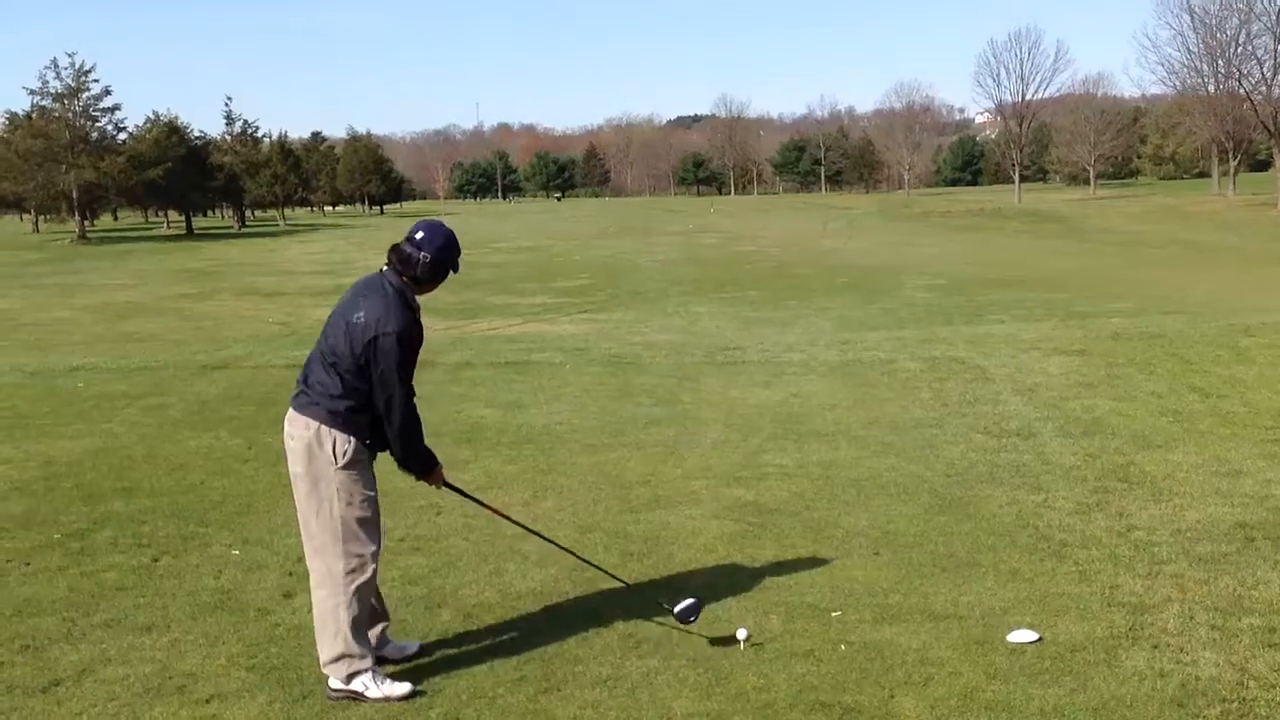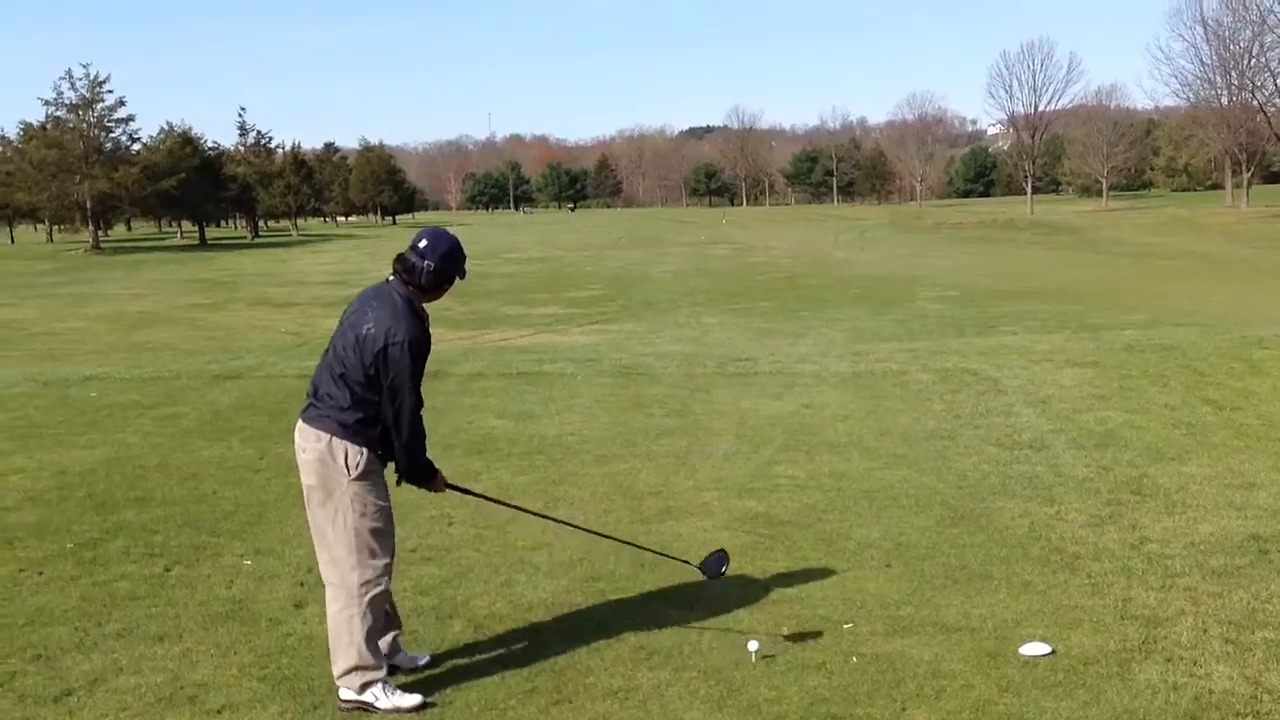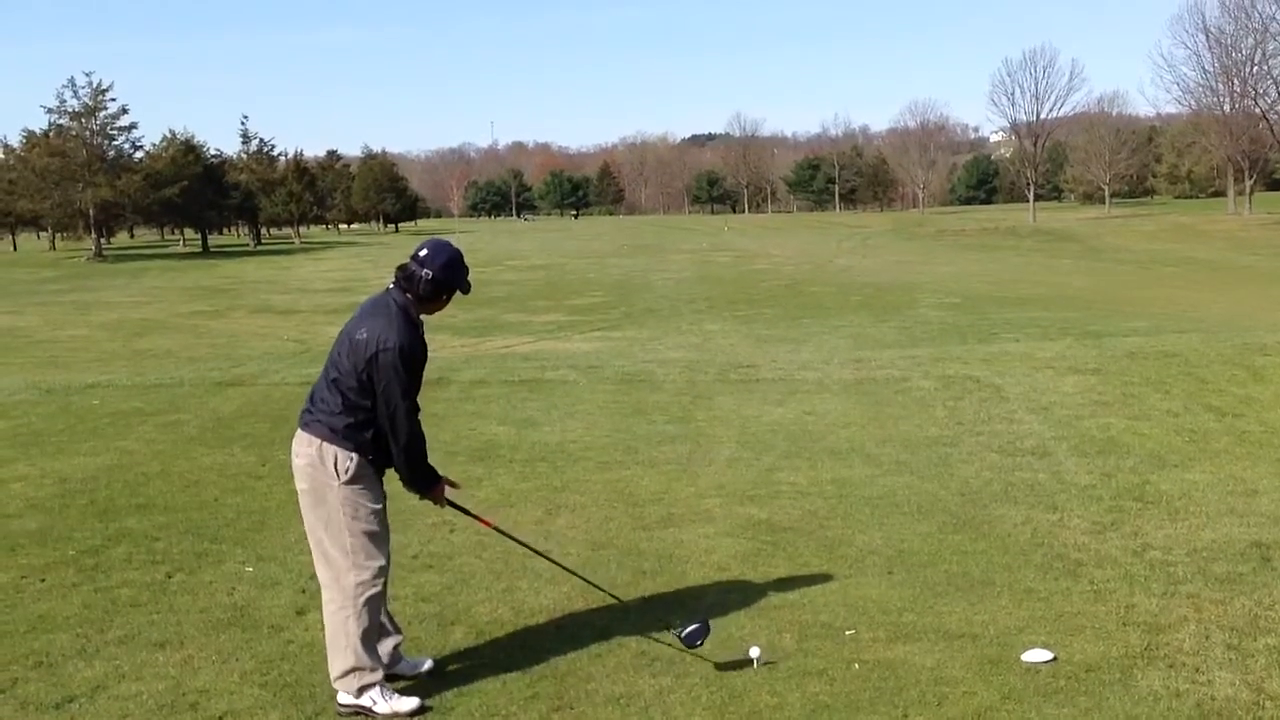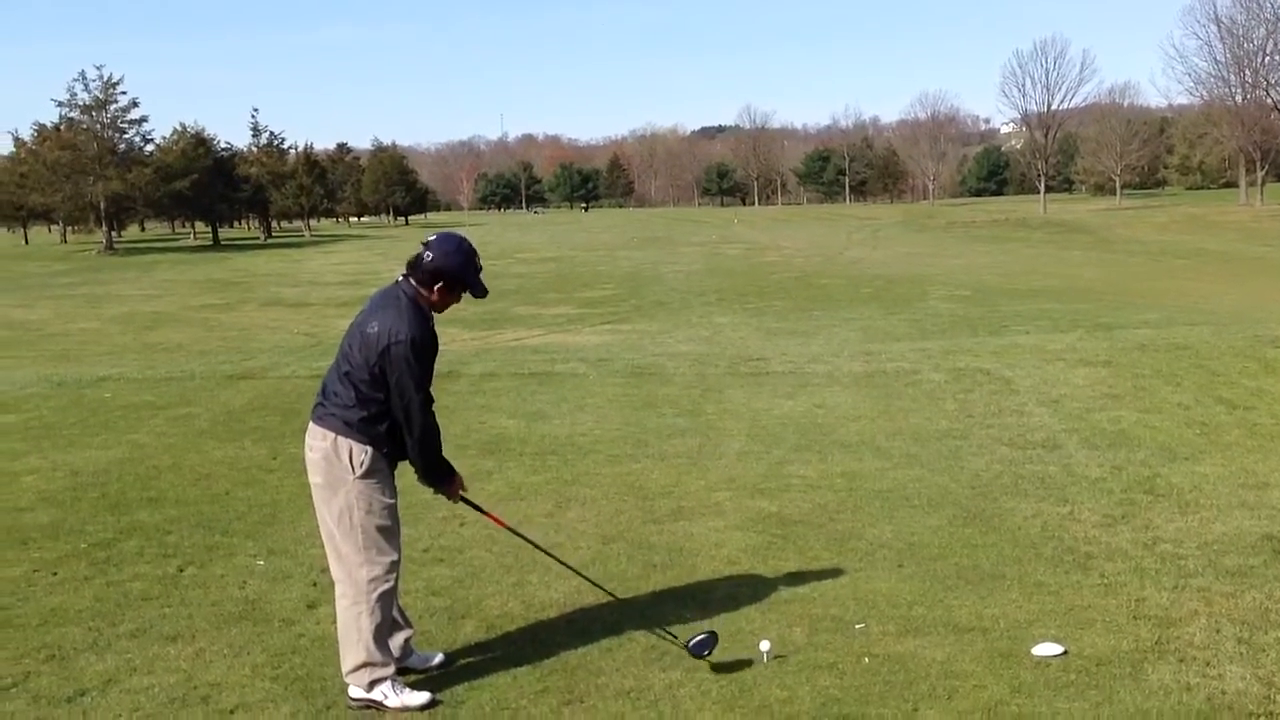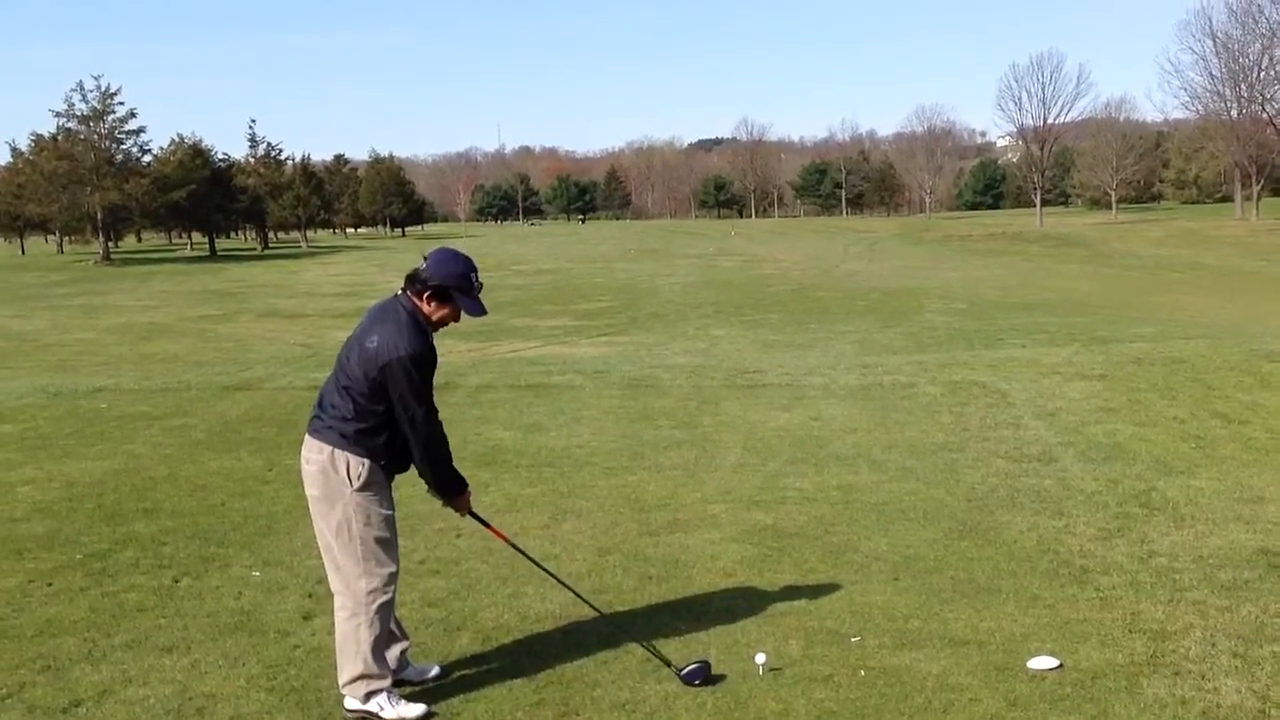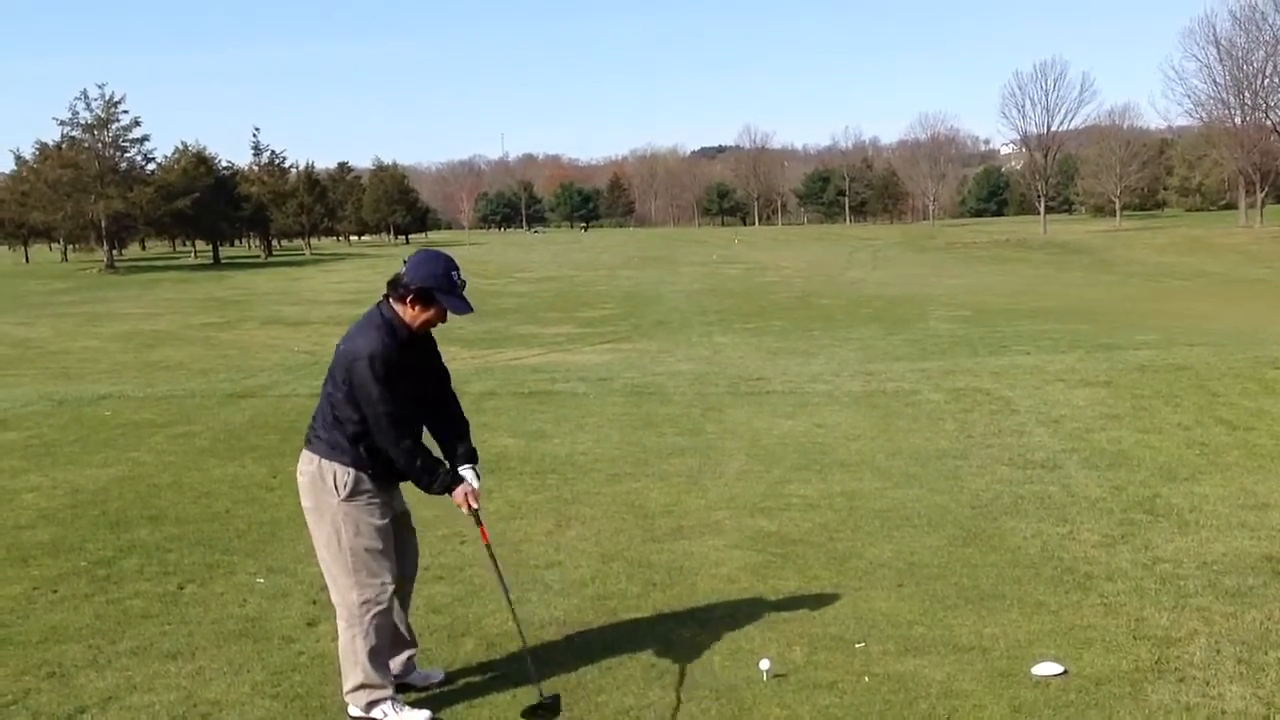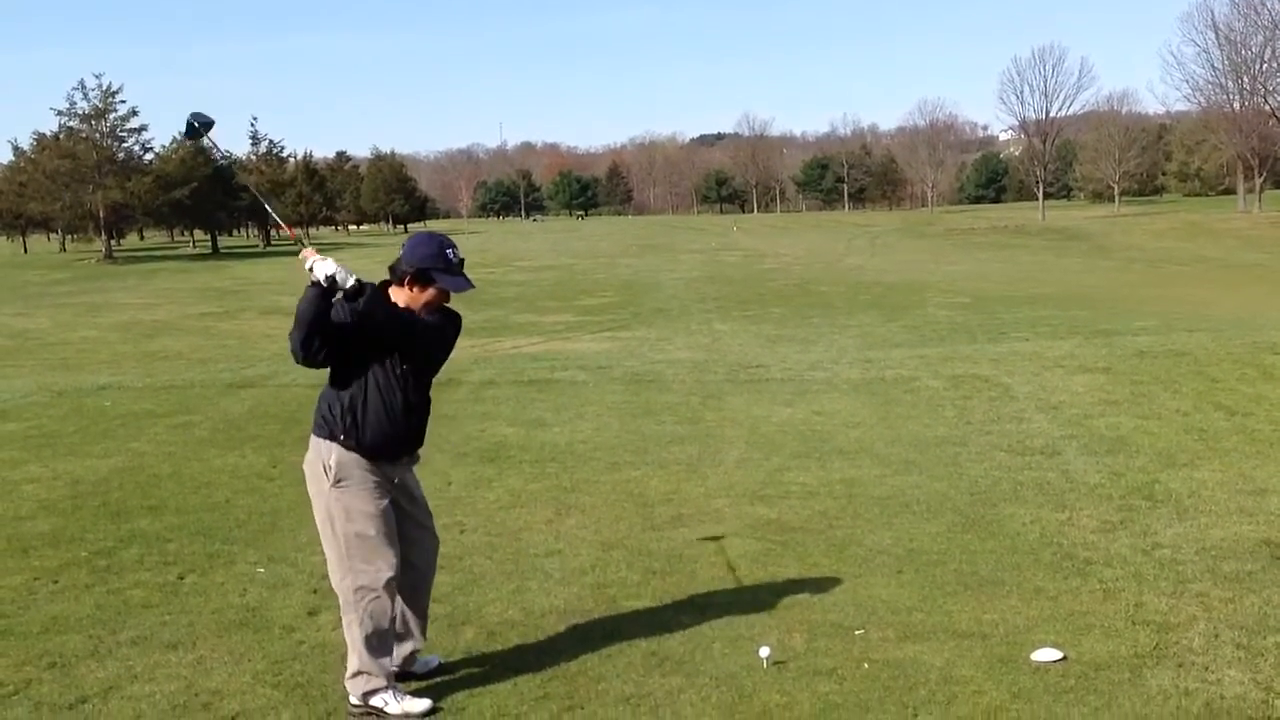
dt=0.5s
person 1, frame 1
left shoulder: (373, 287)
right shoulder: (393, 321)
right elbow: (394, 403)
left wrist: (412, 458)
right wrist: (422, 463)
left hip: (319, 424)
right hip: (331, 438)
left knee: (358, 547)
right knee: (345, 556)
left ankle: (369, 638)
right ankle: (349, 671)
person 1, frame 2
left shoulder: (376, 297)
right shoulder: (403, 329)
right elbow: (402, 411)
right wrist: (421, 471)
left hip: (324, 432)
right hip: (344, 447)
left knee: (369, 557)
right knee: (360, 565)
left ankle: (381, 647)
right ankle: (360, 682)
person 1, frame 3
left shoulder: (385, 307)
right shoulder: (395, 338)
right elbow: (399, 420)
left wrist: (420, 473)
right wrist: (423, 480)
left hip: (339, 447)
right hip: (335, 456)
left knee: (370, 562)
right knee: (356, 569)
left ankle: (382, 654)
person 1, frame 4
left shoulder: (395, 299)
right shoulder: (406, 331)
right elbow: (414, 413)
left wrist: (433, 468)
right wrist: (439, 475)
left hip: (349, 438)
right hip: (349, 449)
left knee: (380, 557)
right knee: (368, 563)
left ankle: (393, 647)
right ankle: (369, 679)
person 1, frame 5
left shoulder: (393, 312)
right shoulder: (404, 346)
left elbow: (416, 420)
right elbow: (421, 426)
left wrist: (443, 480)
right wrist: (451, 486)
left hip: (348, 454)
right hip: (345, 463)
left knee: (378, 570)
right knee: (366, 577)
left ankle: (389, 660)
person 1, frame 6
left shoulder: (410, 335)
right shoulder: (374, 349)
left elbow: (440, 403)
right elbow: (393, 435)
left wrist: (464, 465)
right wrist: (445, 482)
left hip: (371, 473)
right hip: (340, 475)
left knee: (397, 570)
right knee: (366, 587)
left ankle: (395, 665)
person 1, frame 7
left shoulder: (442, 324)
right shoulder: (352, 309)
left elbow: (398, 328)
right elbow: (307, 351)
left wrist: (349, 285)
right wrist: (320, 286)
left hip: (397, 461)
right hip: (344, 460)
left knee: (418, 555)
right knee: (370, 574)
left ankle: (399, 654)
